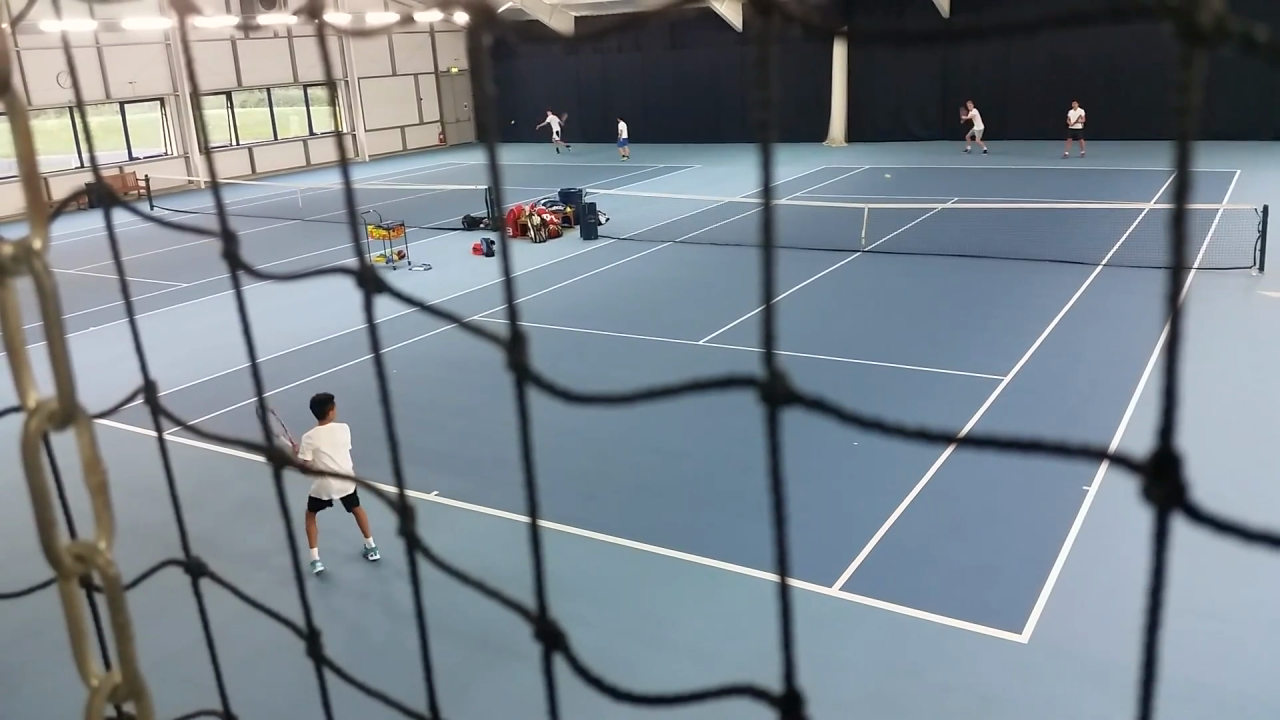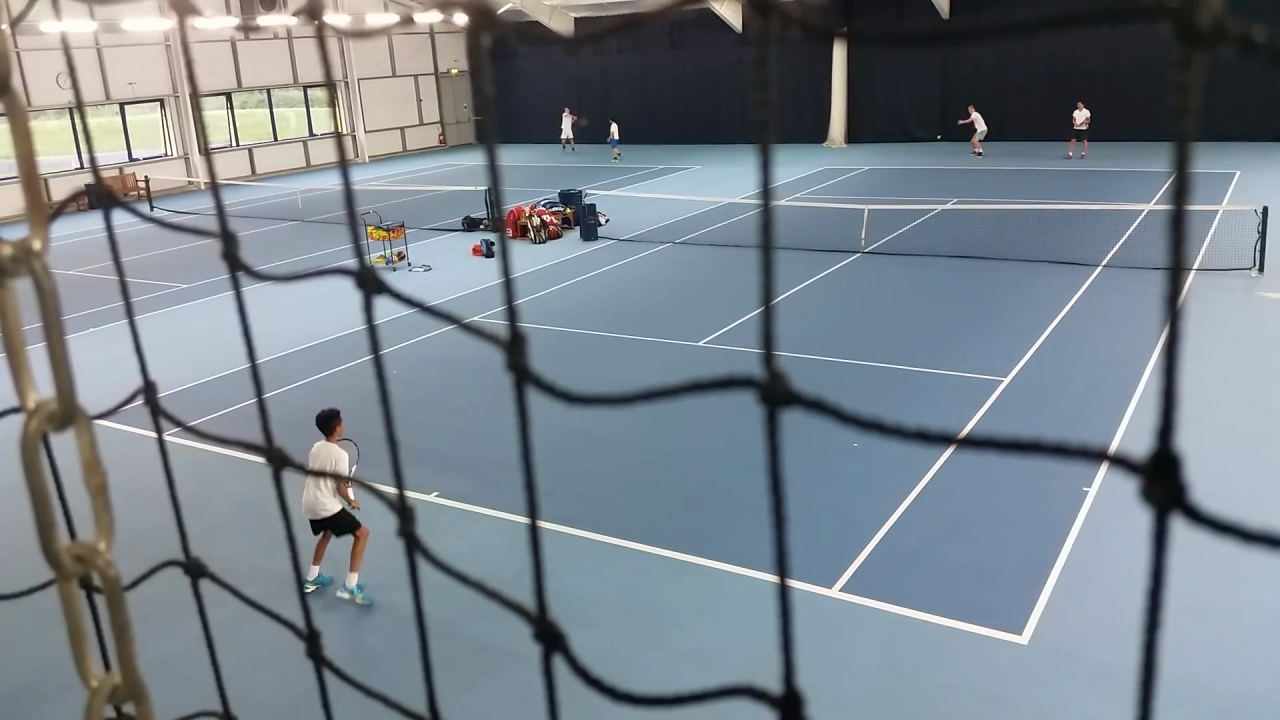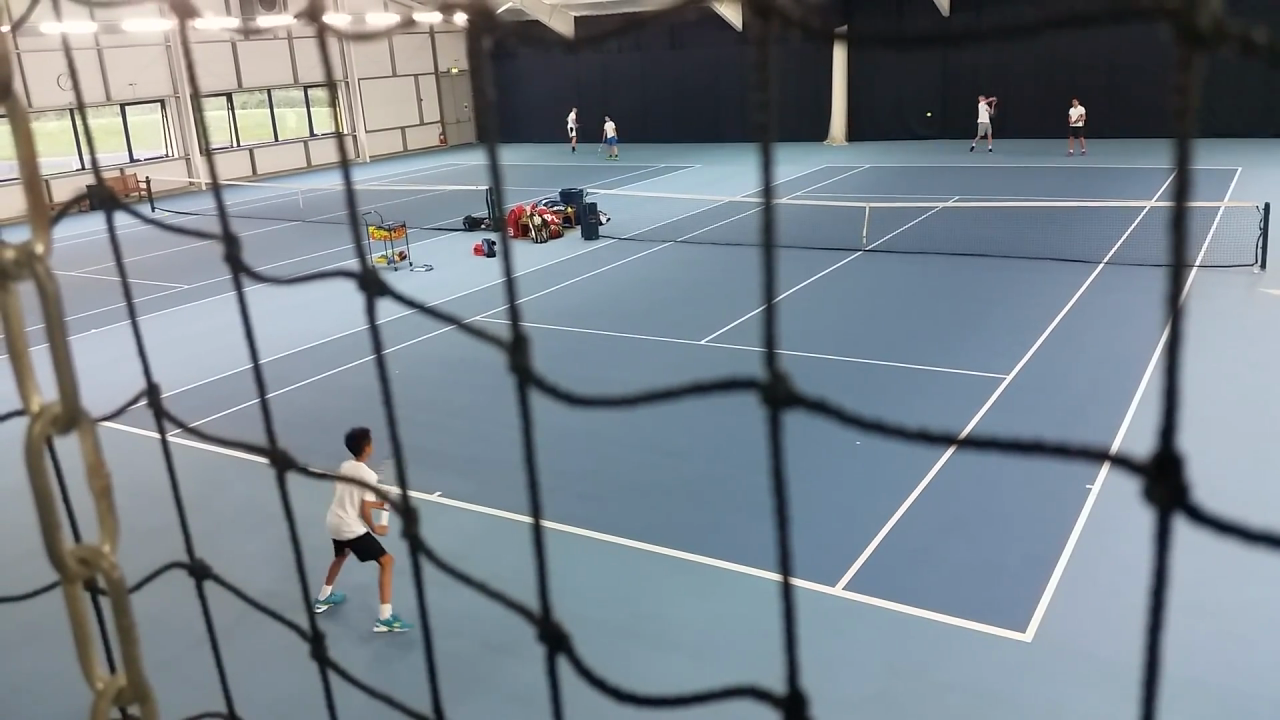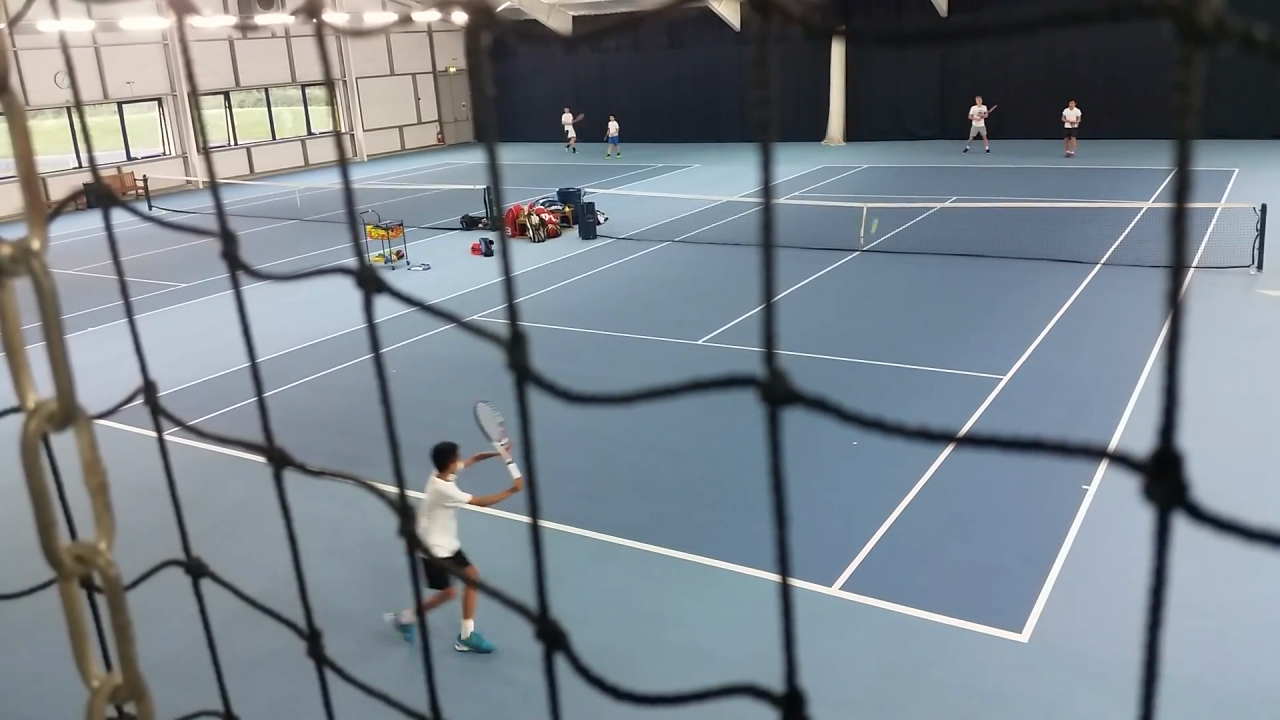
dt=0.5s
person 1, frame 1
left shoulder: (308, 438)
right shoulder: (343, 429)
left elbow: (307, 468)
right elbow: (331, 450)
left wrist: (300, 455)
left hip: (323, 486)
right hip: (346, 482)
left knee: (310, 515)
right knee: (356, 509)
left ankle: (315, 559)
right ankle: (371, 547)
person 1, frame 2
left shoulder: (316, 448)
right shoulder: (340, 454)
right elbow: (340, 488)
right wrist: (352, 502)
left hip: (310, 504)
right hip: (328, 506)
left knee: (327, 533)
right knee: (362, 534)
left ankle: (312, 578)
right ankle: (350, 587)
person 1, frame 3
left shoulder: (345, 467)
right shoulder: (368, 475)
right elbow: (365, 510)
left wrist: (376, 503)
right wrist: (375, 528)
left hip: (334, 523)
right hip: (352, 528)
left knee: (342, 553)
right knee: (386, 561)
left ankle: (323, 598)
right ankle: (385, 617)
person 1, frame 4
left shoulder: (442, 475)
right shoulder: (442, 488)
left elbow: (471, 460)
right elbow: (482, 502)
left wrist: (496, 453)
right wrist: (512, 490)
left hip: (447, 543)
right hip: (433, 547)
left knee: (472, 576)
right knee: (446, 593)
left ankle: (467, 635)
right ankle: (404, 619)
